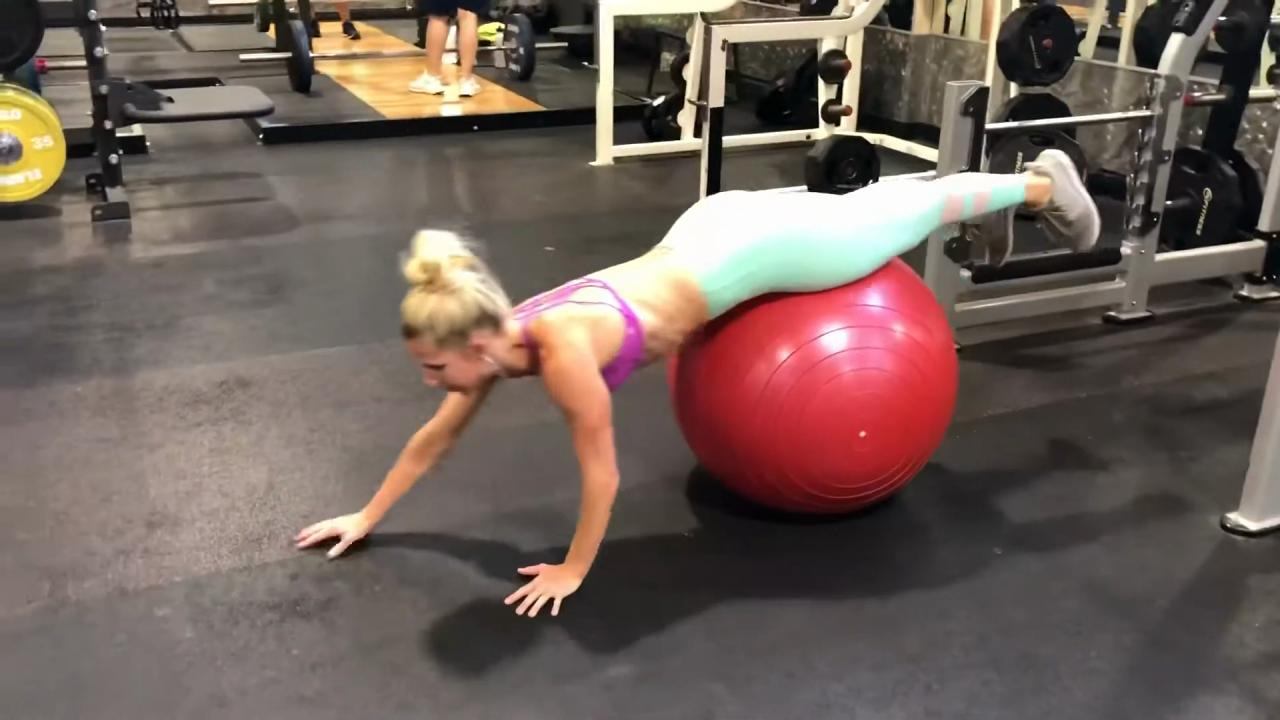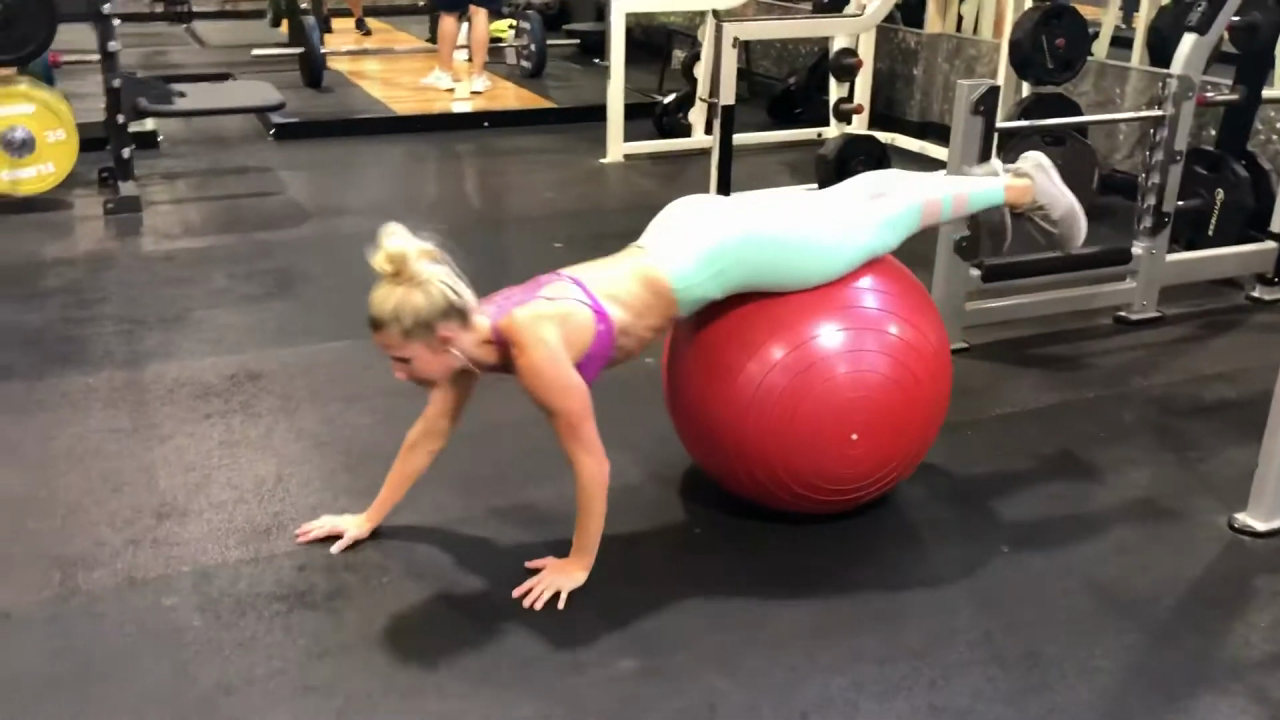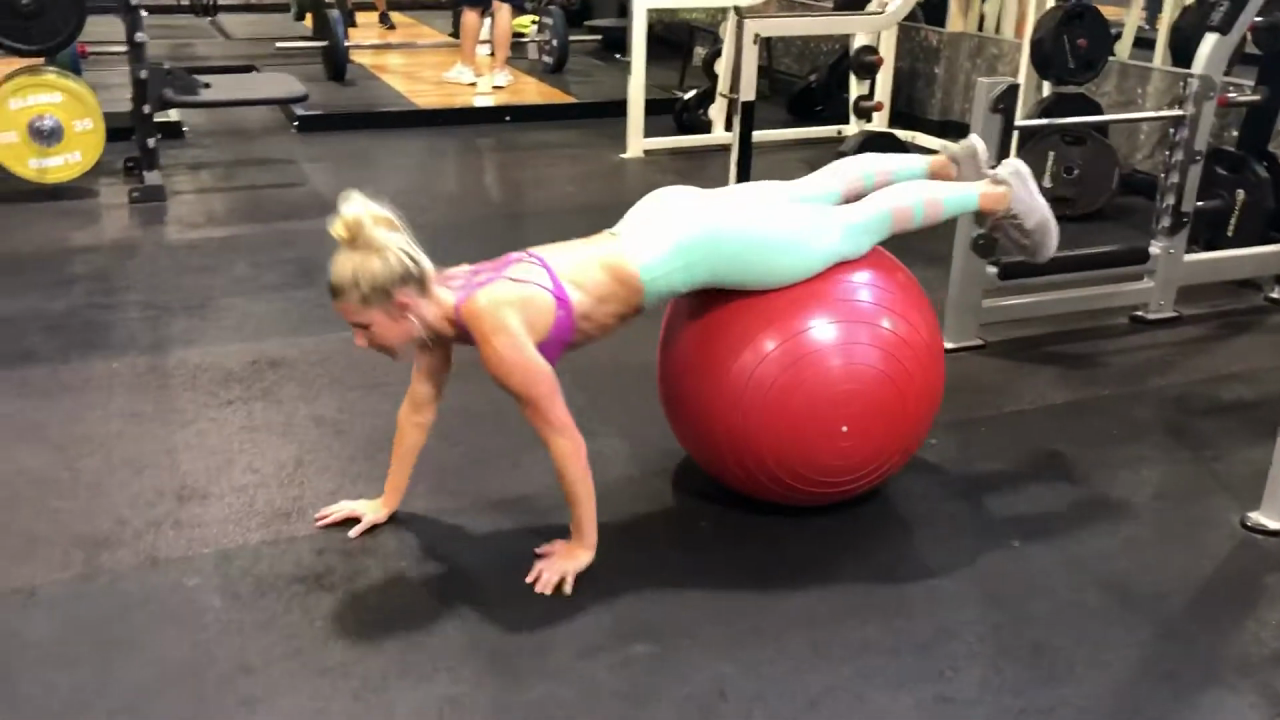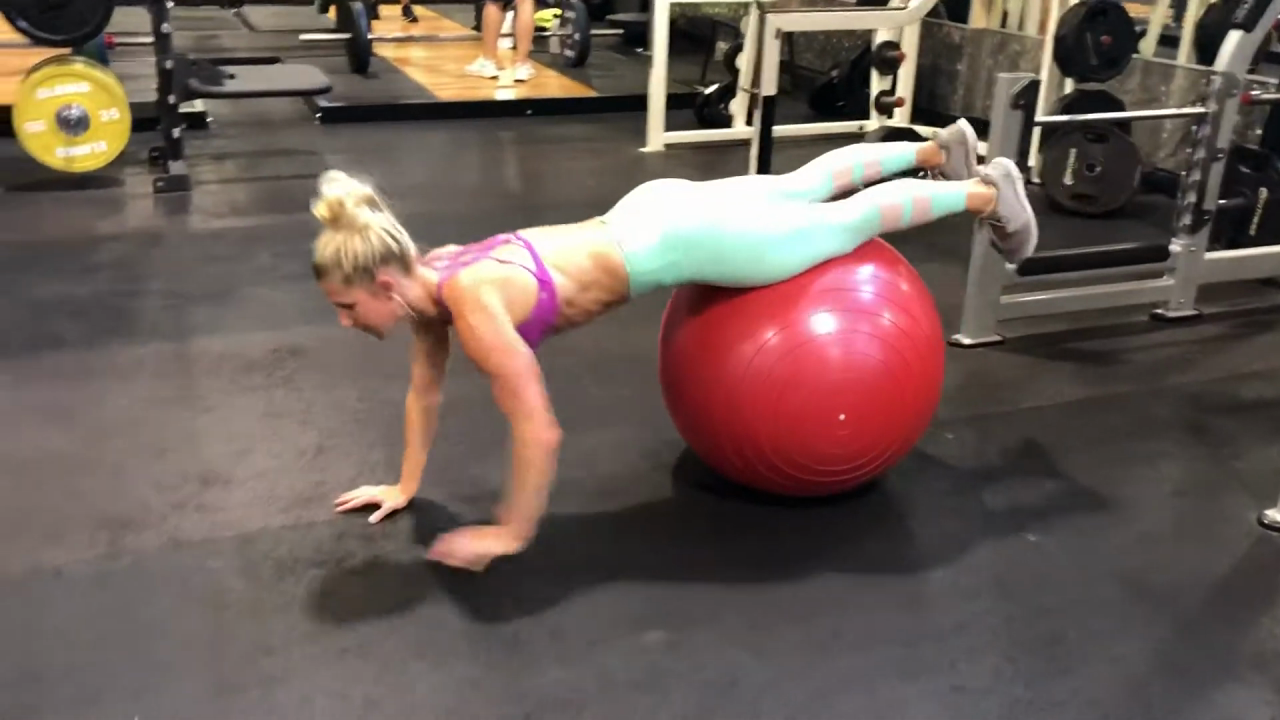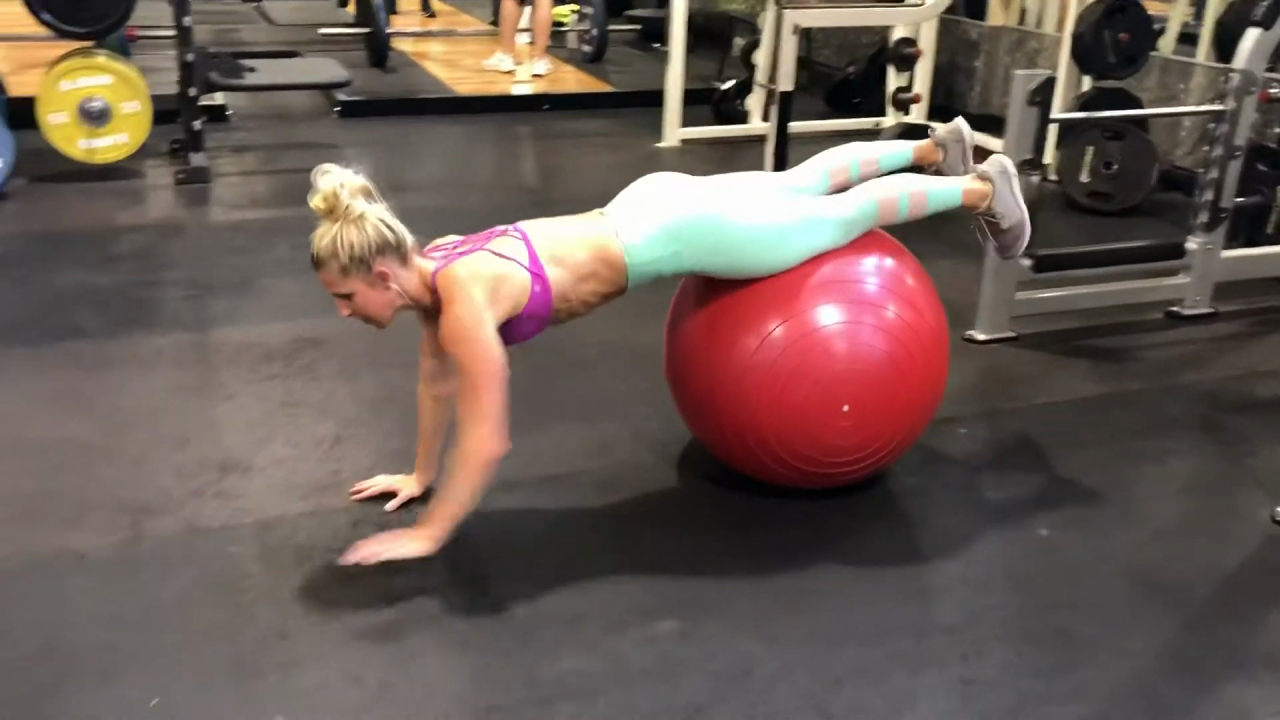
dt=0.1s
person 1, frame 1
left shoulder: (563, 352)
right shoulder: (494, 329)
left elbow: (600, 474)
right elbow: (438, 432)
left wrist: (574, 569)
right wrist: (367, 517)
left hip: (752, 250)
right hip: (714, 225)
left knee: (907, 222)
right knee: (853, 205)
left ankle: (1042, 184)
right ankle: (958, 187)
person 1, frame 2
left shoulder: (532, 348)
right shoulder: (461, 326)
left elbow: (591, 460)
right elbow: (431, 429)
left wrist: (581, 560)
right wrist: (374, 516)
left hip: (721, 249)
right hip: (688, 227)
left knee: (870, 228)
right knee: (830, 205)
left ankle: (1020, 185)
right ankle: (970, 185)
person 1, frame 3
left shoulder: (493, 327)
right shoulder: (436, 303)
left elbow: (567, 443)
right elbow: (420, 403)
left wrist: (582, 544)
right wrist: (388, 502)
left hip: (689, 246)
right hip: (662, 218)
left knee: (856, 229)
right knee: (811, 194)
left ankle: (1000, 194)
right ankle: (949, 164)
person 1, frame 4
left shoulder: (472, 307)
right shoulder: (427, 281)
left elbow: (540, 434)
right elbow: (425, 389)
left wrist: (513, 531)
right wrist: (406, 486)
left hip: (675, 241)
right hip: (650, 212)
left knee: (845, 225)
right knee: (799, 187)
left ankle: (986, 192)
right ankle: (936, 151)
person 1, frame 5
left shoulder: (461, 300)
right shoulder: (426, 271)
left elbow: (485, 441)
right elbow: (435, 380)
left wrist: (428, 533)
right wrist: (419, 475)
left hip: (675, 232)
right hip: (651, 203)
left knee: (841, 218)
right knee: (800, 184)
left ankle: (981, 190)
right ankle: (932, 148)
